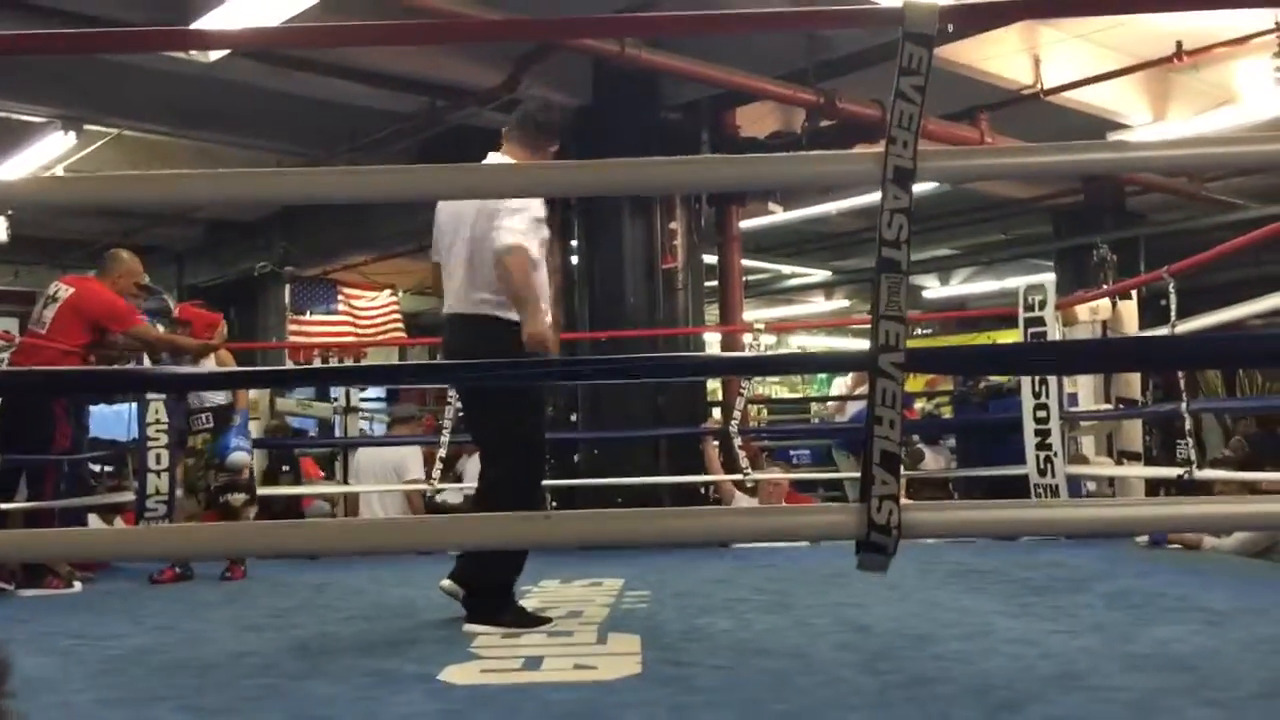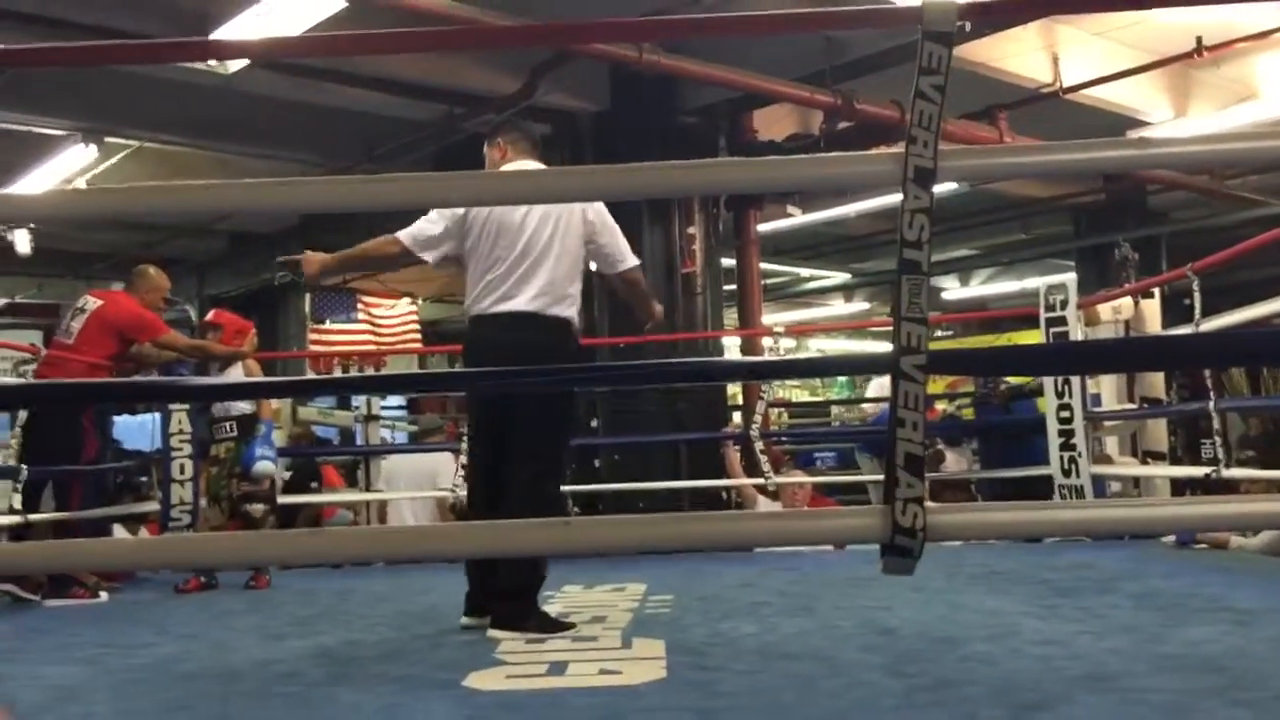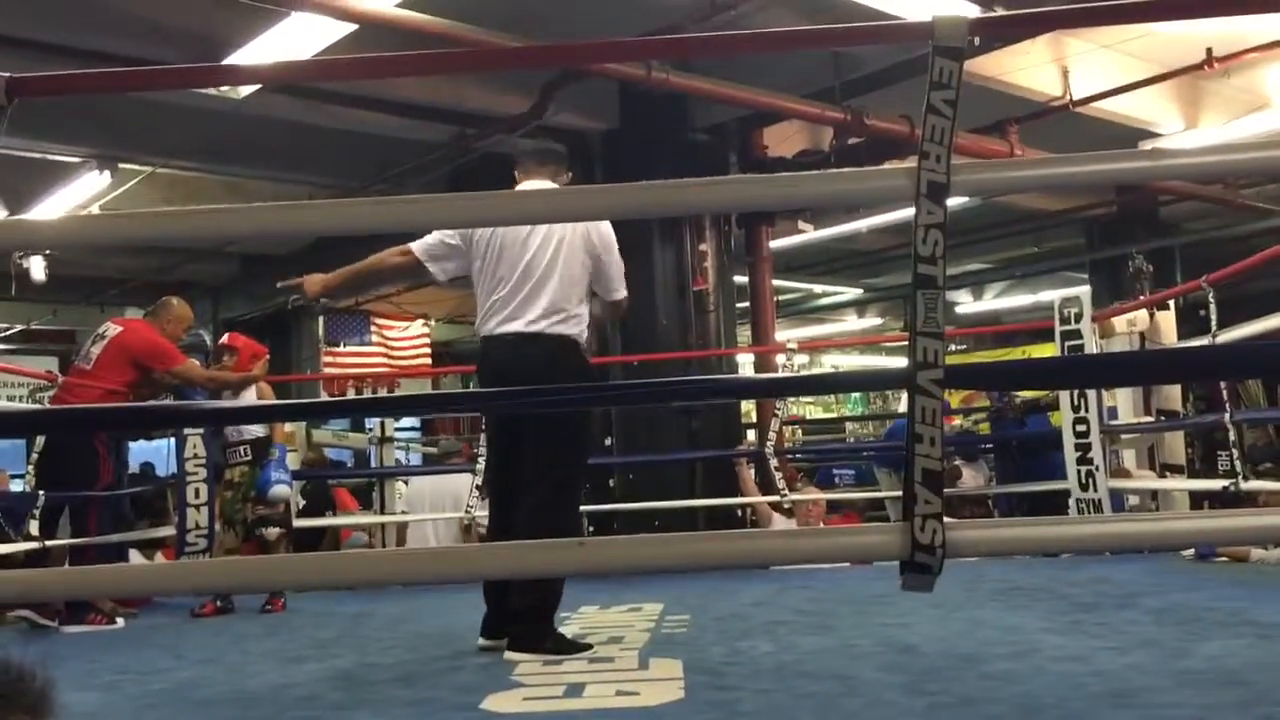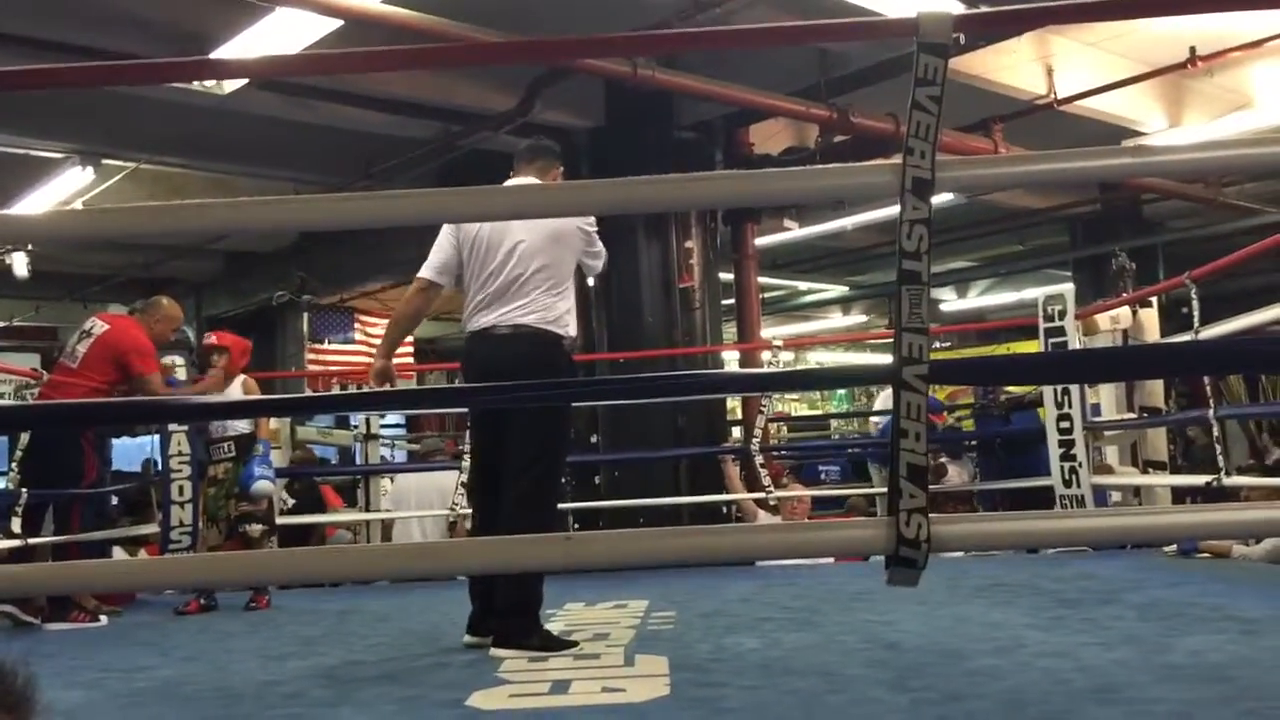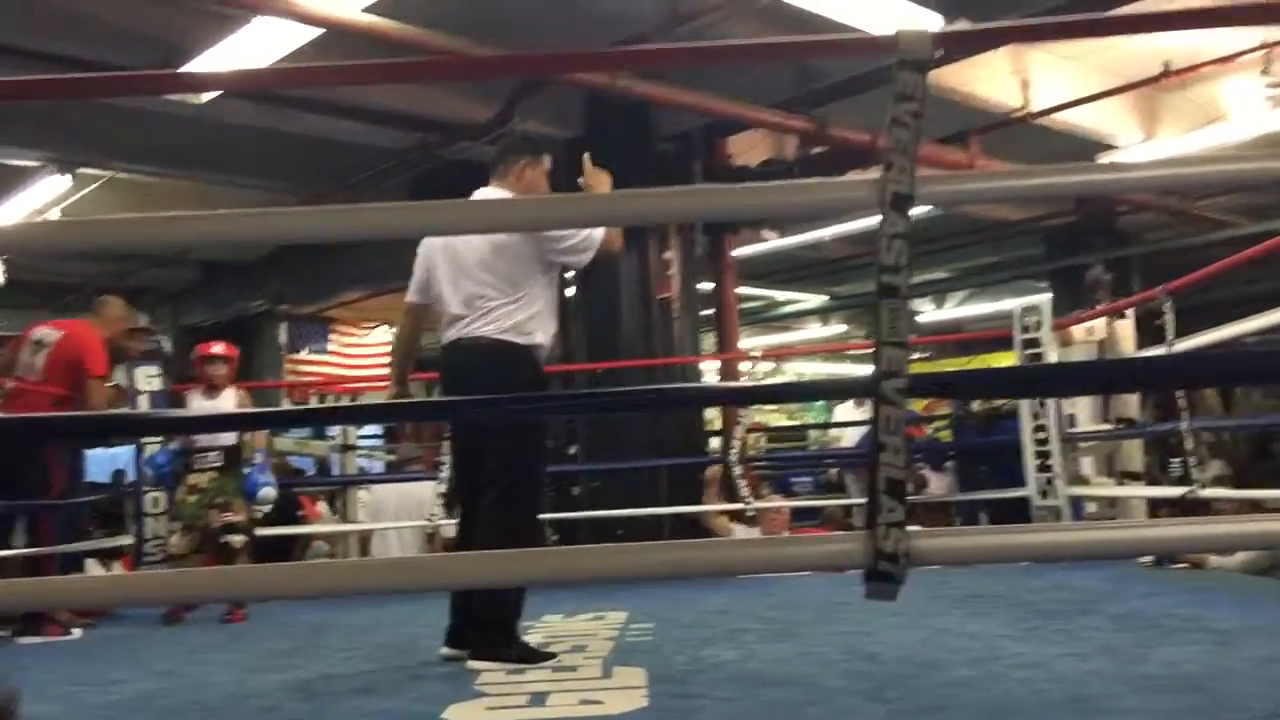
dt=0.5s
person 1, frame 1
right shoulder: (519, 190)
left elbow: (446, 267)
right elbow: (513, 255)
right wrist: (533, 318)
left hip: (465, 335)
right hip: (501, 339)
left knee: (502, 463)
right knee: (517, 470)
left ankle: (472, 574)
right ankle: (490, 602)
person 1, frame 2
right shoulder: (578, 198)
left elbow: (399, 247)
right elbow: (626, 272)
left wrist: (328, 264)
right wrist: (650, 309)
left hip: (488, 340)
right hip: (547, 341)
left knee: (488, 470)
right knee: (537, 473)
left ankle: (482, 598)
right ankle: (515, 608)
person 1, frame 3
right shoulder: (590, 221)
left elbow: (403, 259)
right elbow: (614, 303)
left wrist: (330, 282)
right wrist: (585, 315)
left hip: (500, 358)
right hip: (557, 360)
left knee: (507, 489)
right knee: (552, 492)
left ankle: (500, 620)
right ankle: (532, 628)
person 1, frame 4
left shoulder: (467, 216)
right shoulder: (572, 214)
left elbow: (423, 290)
right elbow: (595, 264)
left wrist: (384, 353)
left hip: (483, 353)
right hip: (539, 354)
left knee: (490, 484)
right knee: (532, 488)
left ankle: (485, 616)
right ankle: (516, 625)
person 1, frame 5
left shoulder: (440, 226)
left elbow: (414, 312)
right elbow: (609, 243)
left wrist: (399, 378)
right wrist: (601, 191)
left hip: (460, 364)
right hip: (506, 366)
left knee: (476, 498)
right knee: (510, 501)
left ankle: (465, 630)
right ankle: (493, 637)
person 2, frame 1
left shoulder: (66, 285)
right shoulder: (105, 300)
right elbow: (158, 341)
right wrist: (207, 345)
right hip: (50, 389)
right knee: (47, 478)
right ankle: (35, 572)
person 2, frame 2
left shoulder: (95, 299)
right shoulder: (132, 313)
right elbow: (190, 347)
left wrist: (171, 356)
right wrist: (238, 352)
right hip: (73, 400)
left knee: (34, 482)
right knee: (75, 489)
right ankle: (61, 583)
person 2, frame 3
left shoulder: (118, 327)
right shoulder: (149, 340)
right elbow: (204, 379)
left wrist: (176, 380)
right wrist: (251, 376)
right hip: (89, 428)
left knee: (51, 508)
right knee: (92, 515)
right ankle: (79, 609)
person 2, frame 4
left shoulder: (100, 321)
right shoulder: (136, 341)
right elbow: (161, 397)
left wrist: (149, 376)
right wrist: (206, 386)
right hip: (75, 425)
left knee: (36, 505)
right knee: (76, 512)
right ankle: (61, 606)
person 2, frame 5
left shoulder: (43, 329)
right shoulder: (90, 344)
right elbow: (97, 405)
right wrist: (114, 398)
right hip: (43, 437)
right knee: (44, 524)
right ankle: (36, 619)
person 3, frame 1
left shoulder: (220, 356)
left elbow: (241, 393)
left wrist: (239, 429)
left hip: (225, 433)
right hip: (198, 437)
left knee: (233, 500)
right knee: (191, 496)
left ankle: (237, 561)
right ankle: (181, 563)
person 3, frame 2
left shoulder: (248, 364)
right shoulder: (212, 368)
left elbow: (265, 403)
left wrist: (263, 439)
left hip: (247, 440)
right hip: (220, 444)
left knee: (255, 508)
right knee: (213, 508)
left ankle: (261, 570)
right ankle: (206, 572)
person 3, frame 3
left shoulder: (260, 388)
right shoulder: (225, 392)
left elbow: (277, 426)
left wrist: (277, 463)
left hip: (261, 464)
right hip: (233, 468)
left knee: (270, 532)
right knee: (228, 532)
left ankle: (277, 594)
right ankle: (222, 596)
person 3, frame 4
left shoulder: (246, 383)
left elbow: (263, 422)
left wrist: (261, 459)
left hip: (245, 460)
right hip: (217, 464)
left knee: (254, 528)
right knee: (211, 530)
left ankle: (261, 591)
right ankle: (205, 594)
person 3, frame 5
left shoulder: (237, 396)
right shoulder: (190, 397)
left elbow: (255, 430)
right elbow: (184, 435)
left wrist: (259, 465)
left hip: (228, 473)
right hip: (195, 474)
left knee: (235, 539)
right knee: (183, 539)
left ankle: (237, 603)
